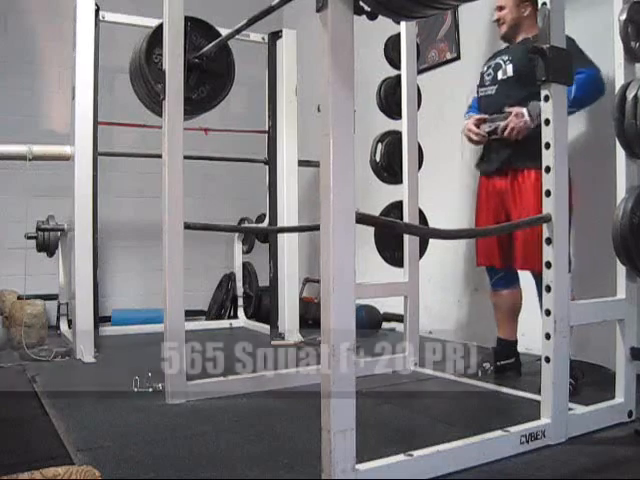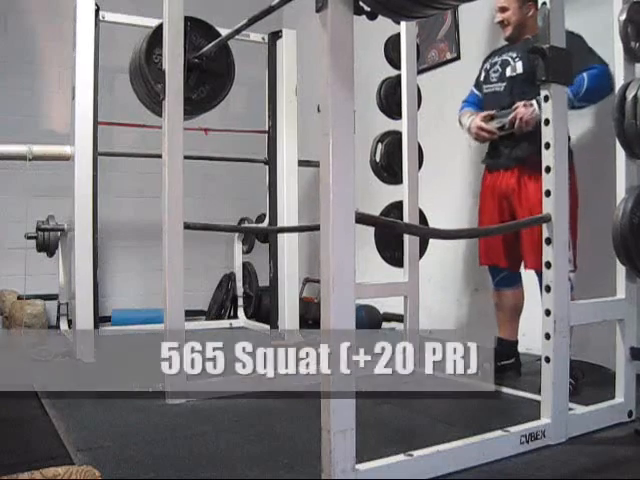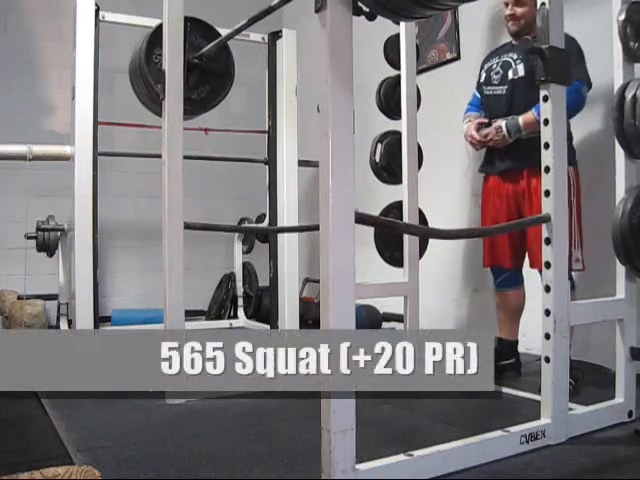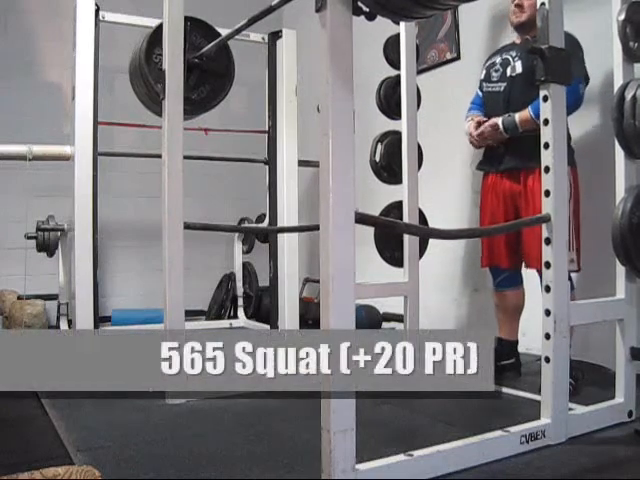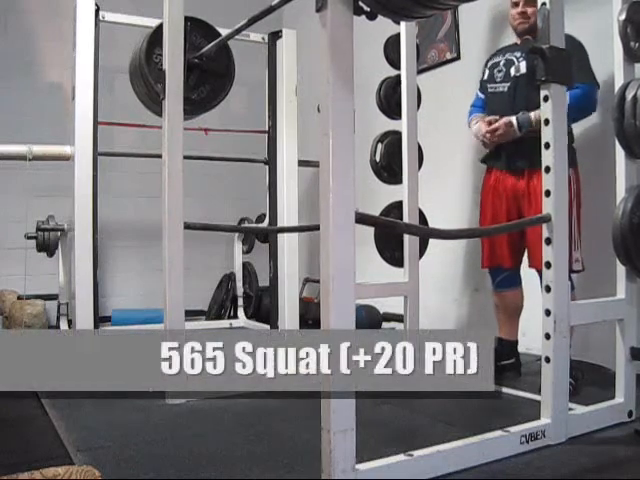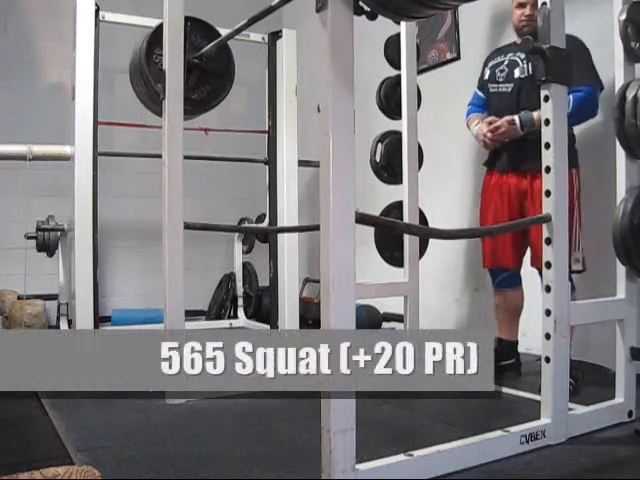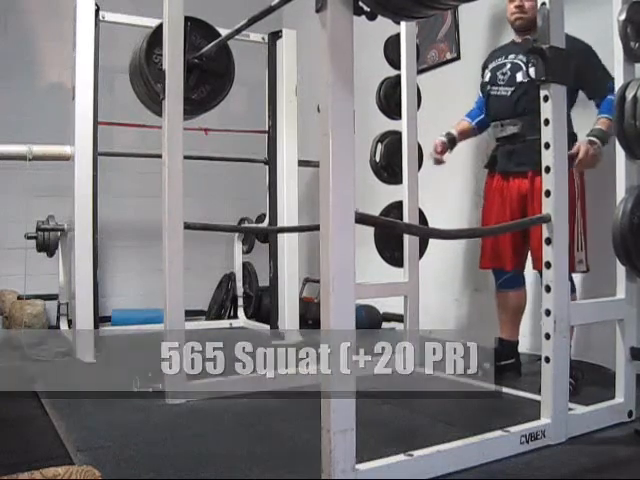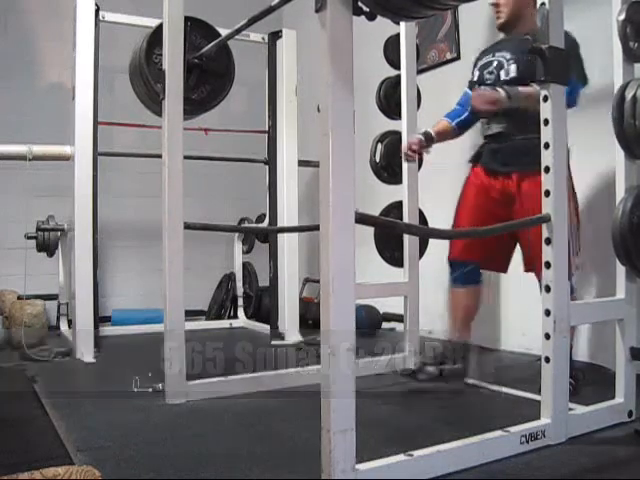
dt=0.5s
person 1, frame 1
right shoulder: (495, 60)
left elbow: (590, 83)
right elbow: (478, 105)
left wrist: (533, 113)
right wrist: (469, 122)
left hip: (534, 170)
right hip: (493, 171)
left knee: (542, 266)
right knee: (497, 265)
right ankle: (506, 352)
person 1, frame 2
left shoulder: (559, 42)
right shoulder: (493, 58)
left elbow: (600, 79)
right elbow: (469, 102)
left wrist: (541, 105)
right wrist: (470, 120)
left hip: (540, 169)
right hip: (496, 169)
left knee: (548, 266)
right knee: (500, 264)
right ankle: (506, 352)
person 1, frame 3
left shoulder: (558, 46)
right shoulder: (494, 57)
left elbow: (572, 95)
right elbow: (477, 102)
left wrist: (512, 127)
right wrist: (471, 124)
left hip: (545, 170)
right hip: (499, 172)
right knee: (502, 265)
right ankle: (506, 352)
person 1, frame 4
left shoulder: (559, 44)
right shoulder: (497, 56)
left elbow: (569, 94)
right elbow: (480, 101)
left wrist: (506, 124)
right wrist: (473, 123)
left hip: (543, 168)
right hip: (498, 170)
right knee: (501, 264)
right ankle: (506, 352)
person 1, frame 5
left shoulder: (564, 46)
right shoulder: (496, 58)
left elbow: (583, 97)
right elbow: (478, 107)
left wrist: (521, 123)
right wrist: (479, 125)
left hip: (547, 168)
right hip: (499, 170)
right knee: (500, 264)
right ankle: (506, 352)
person 1, frame 6
left shoulder: (567, 47)
right shoulder: (496, 57)
left elbow: (586, 100)
right elbow: (476, 104)
left wrist: (523, 122)
right wrist: (480, 126)
right hip: (501, 171)
right knee: (500, 265)
right ankle: (507, 353)
person 1, frame 7
left shoulder: (570, 48)
right shoulder: (495, 58)
left elbow: (611, 96)
left wrist: (595, 138)
right wrist: (450, 137)
right hip: (503, 171)
right knee: (503, 266)
right ankle: (507, 353)
person 1, frame 8
right shoulder: (488, 54)
left elbow: (567, 91)
right elbow: (467, 109)
left wrist: (505, 96)
right wrist: (427, 137)
left hip: (536, 171)
right hip: (488, 169)
right knee: (463, 257)
left ankle: (564, 364)
right ankle: (455, 353)
